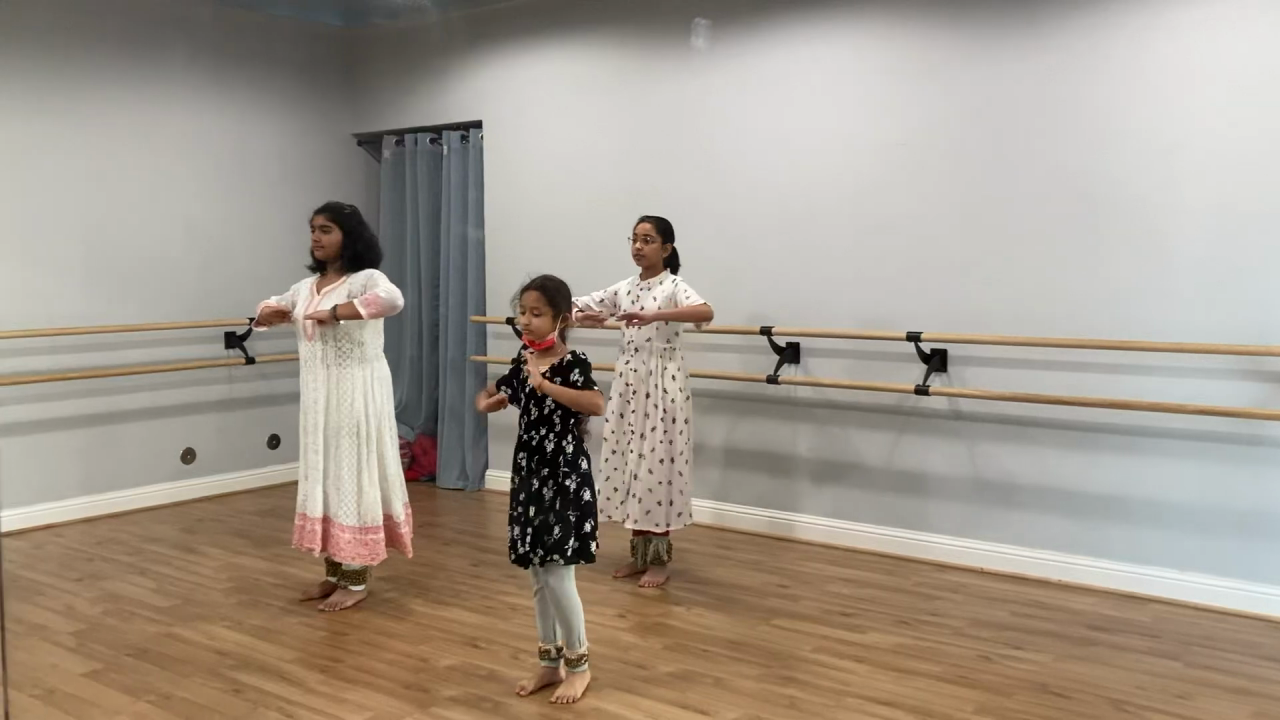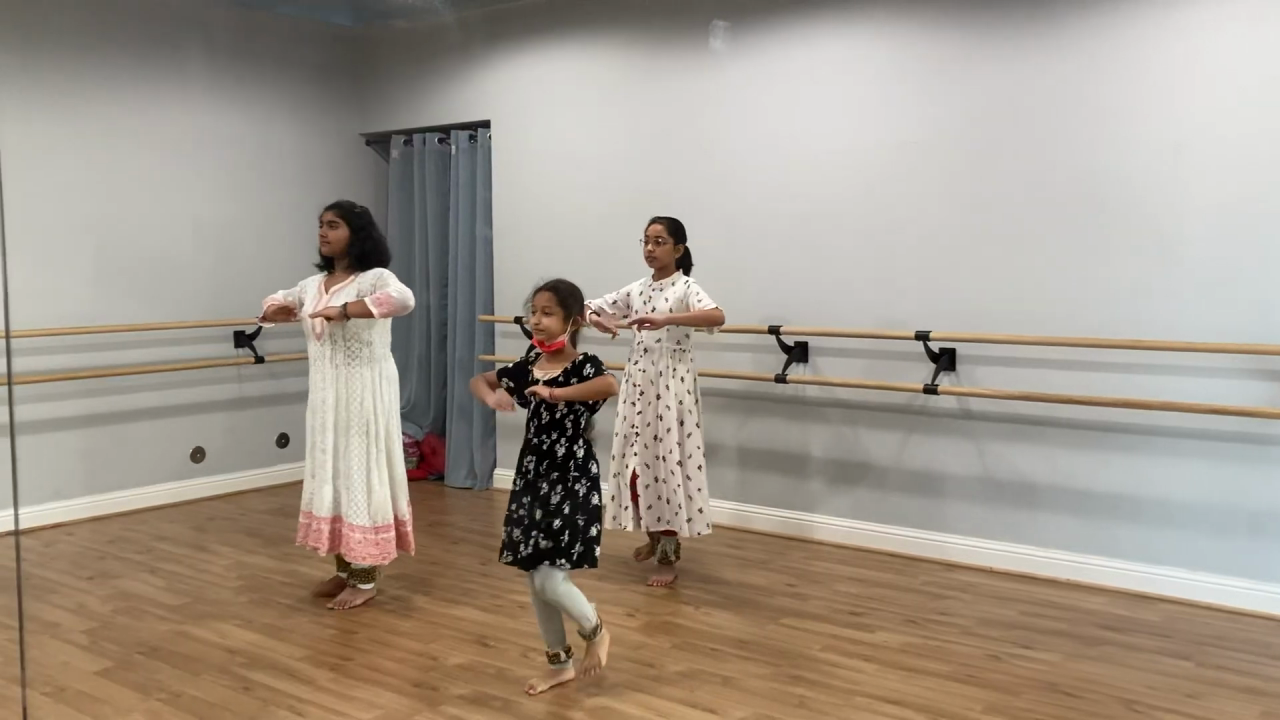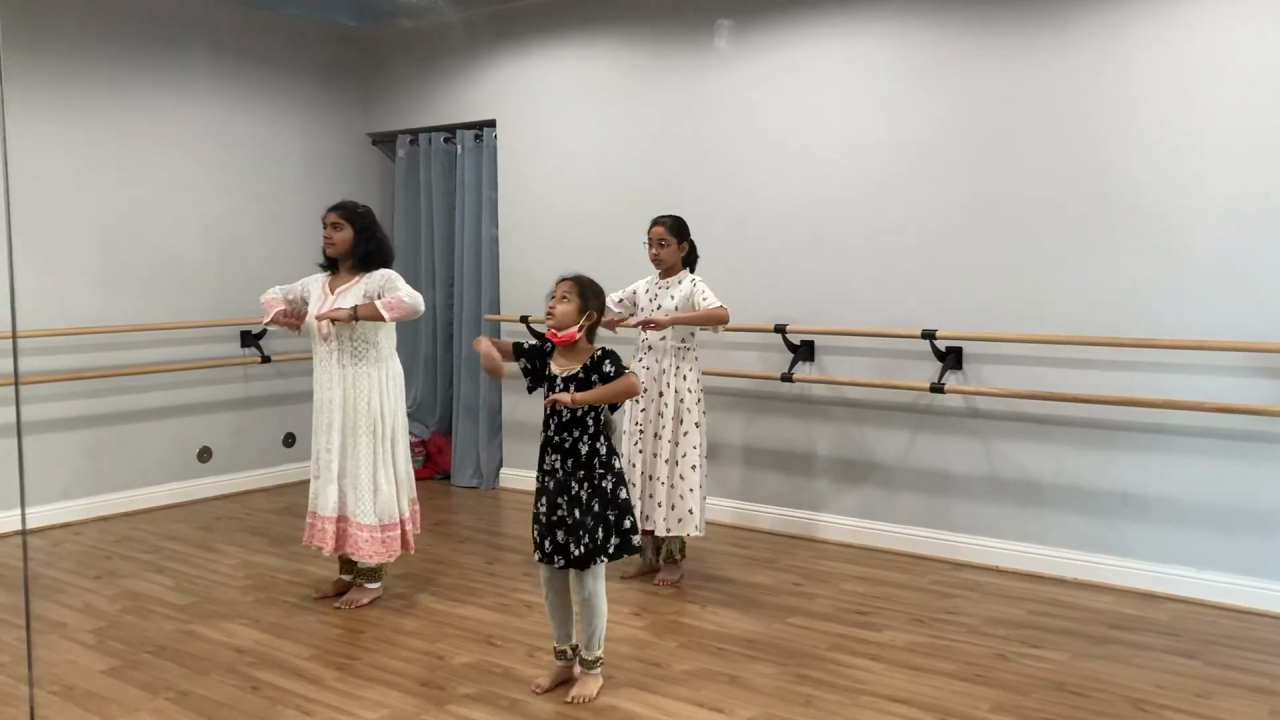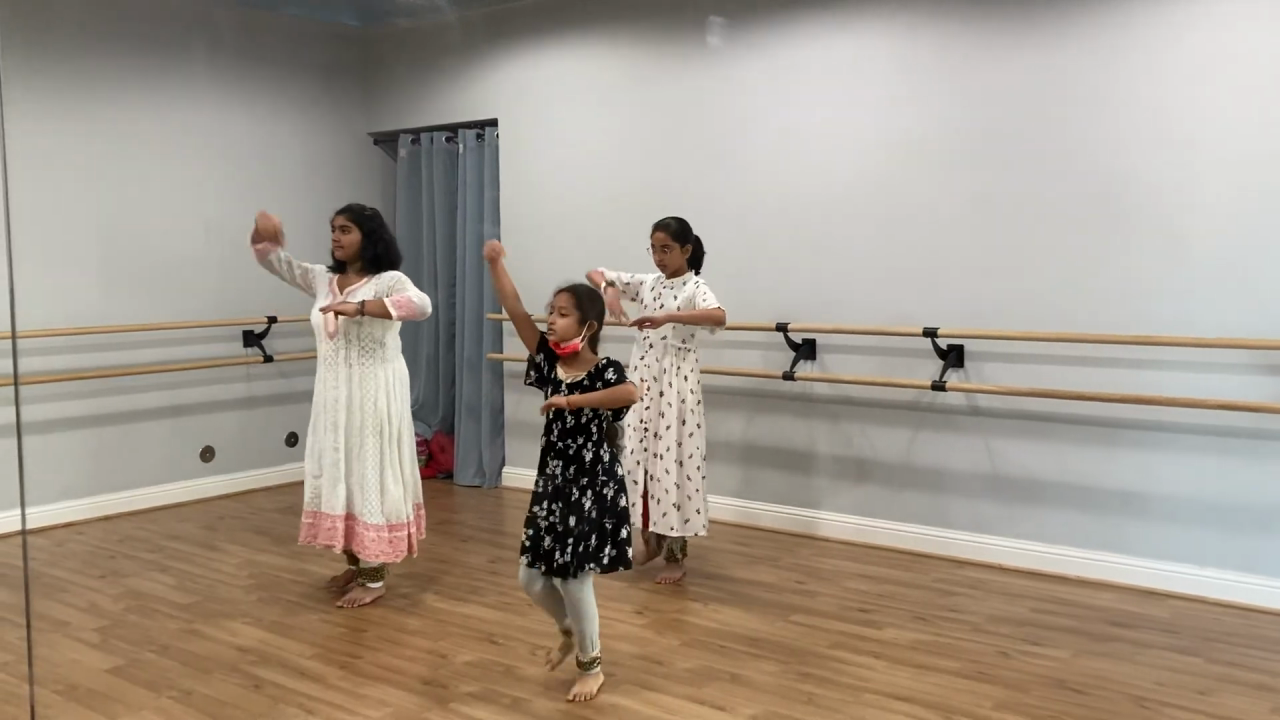
dt=0.4s
person 1, frame 1
left shoulder: (573, 363)
right shoulder: (521, 366)
left elbow: (596, 404)
right elbow: (487, 394)
left wrist: (544, 385)
right wrist: (486, 404)
left hip: (564, 478)
right hip: (528, 476)
left knee: (557, 577)
right knee: (540, 578)
left ankle: (578, 666)
right ankle: (551, 663)
person 1, frame 2
left shoulder: (584, 365)
right shoulder: (528, 366)
left elbow: (611, 385)
right elbow: (479, 381)
left wrist: (555, 393)
right wrist: (493, 398)
left hip: (571, 482)
right hip: (532, 478)
left knee: (549, 581)
right knee: (536, 582)
left ankle: (594, 630)
right ankle: (559, 663)
person 1, frame 3
left shoulder: (601, 360)
right shoulder: (542, 354)
left elbow: (633, 385)
right elbow: (488, 345)
left wrist: (576, 398)
right wrist: (486, 348)
left hip: (593, 478)
right hip: (553, 475)
left knee: (588, 579)
right knee: (552, 577)
left ankle: (592, 668)
right ankle: (565, 660)
person 1, frame 4
left shoulder: (605, 370)
right shoulder: (548, 360)
left elbow: (630, 394)
right elbow: (517, 314)
left wrist: (571, 402)
right wrist: (496, 266)
left hip: (593, 488)
right hip: (553, 484)
left knee: (575, 581)
right knee: (532, 579)
left ankle: (591, 667)
right ankle: (568, 629)
person 2, frame 1
left shoulder: (366, 279)
right shoulder: (307, 286)
left elbow: (393, 299)
right elbow: (271, 307)
left wrist: (334, 312)
right wrist: (270, 313)
left hip: (357, 394)
right hip: (319, 396)
left knee: (353, 476)
right knee: (322, 475)
left ankle: (356, 581)
right ankle: (333, 573)
person 2, frame 2
left shoulder: (375, 278)
right shoulder: (314, 284)
left elbow: (403, 299)
right elbow: (278, 300)
left wrist: (344, 310)
right wrist: (277, 310)
left hip: (365, 393)
right hip: (327, 394)
left knee: (361, 474)
right knee: (330, 473)
left ankle: (365, 579)
right ankle: (344, 569)
person 2, frame 3
left shoulder: (381, 279)
right shoulder: (316, 284)
left elbow: (413, 303)
right elbow: (272, 296)
left wrist: (353, 312)
right wrist: (283, 314)
left hip: (371, 393)
right hip: (332, 395)
left knee: (367, 474)
right knee: (334, 474)
left ankle: (372, 578)
right ankle: (348, 572)
person 2, frame 4
left shoulder: (389, 281)
right shoulder: (321, 279)
left elbow: (421, 305)
right elbow: (271, 259)
left wrist: (360, 307)
right wrist: (264, 231)
left hip: (375, 395)
right hip: (334, 396)
left knee: (372, 475)
right knee: (335, 474)
left ankle: (373, 577)
right ankle: (355, 564)
person 3, frame 1
left shoulder: (673, 286)
right shoulder: (623, 289)
left elbow: (707, 312)
right elbow: (574, 307)
left wrist: (654, 316)
right wrist: (583, 316)
left hip: (662, 384)
right hip: (629, 384)
left knee: (657, 465)
right knee: (630, 465)
left ankle: (659, 559)
right ankle: (639, 554)
person 3, frame 2
left shoulder: (686, 288)
right shoulder: (635, 290)
left elbow: (718, 317)
right elbow: (588, 307)
left wrist: (666, 320)
right wrist: (596, 320)
left hip: (672, 385)
right hip: (638, 383)
left knee: (668, 464)
right knee: (634, 464)
left ankle: (667, 558)
right ankle: (655, 535)
person 3, frame 3
left shoulder: (691, 286)
right shoulder: (642, 288)
left elbow: (722, 315)
left wrist: (670, 319)
right wrist: (604, 319)
left hip: (677, 383)
right hip: (643, 382)
left knee: (673, 463)
right knee: (642, 462)
left ankle: (673, 558)
right ankle: (649, 553)
person 3, frame 4
left shoulder: (695, 288)
right shoulder: (646, 283)
left elbow: (718, 317)
right elbow: (595, 274)
left wrist: (668, 317)
right wrist: (609, 290)
left hip: (676, 383)
right hip: (643, 381)
left knee: (673, 462)
right knee: (639, 459)
left ankle: (675, 555)
right ankle: (650, 535)
